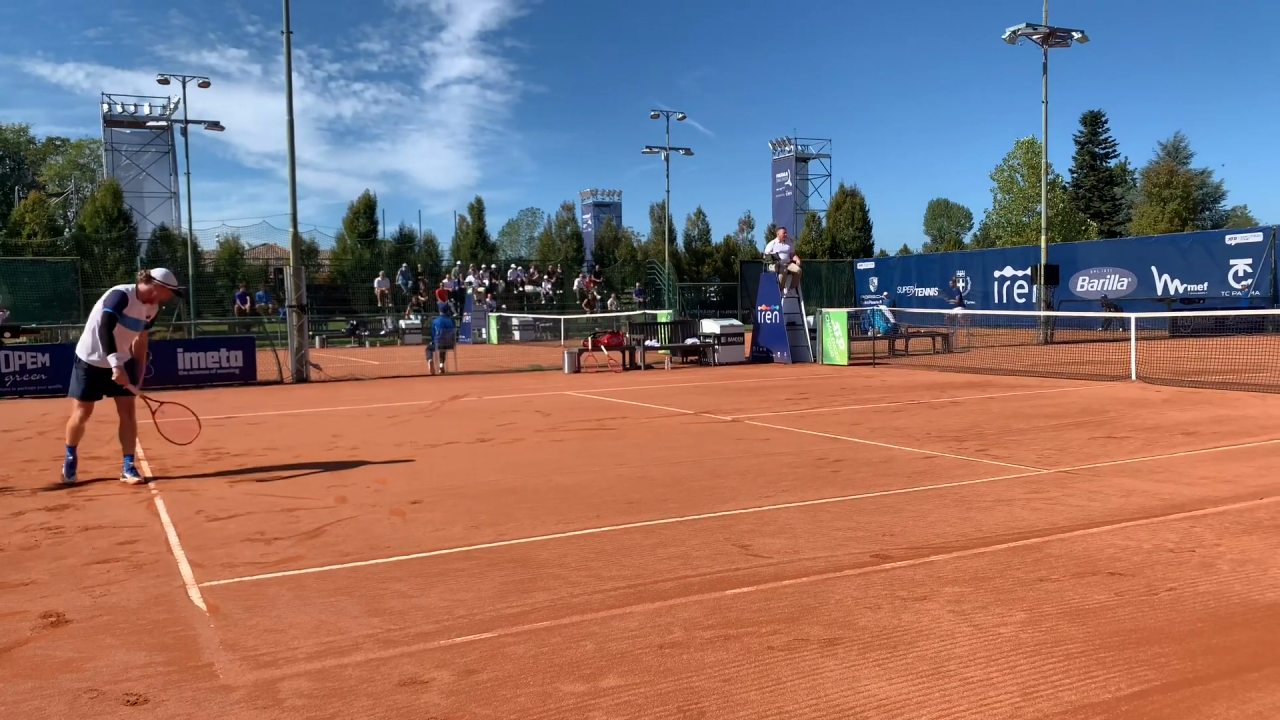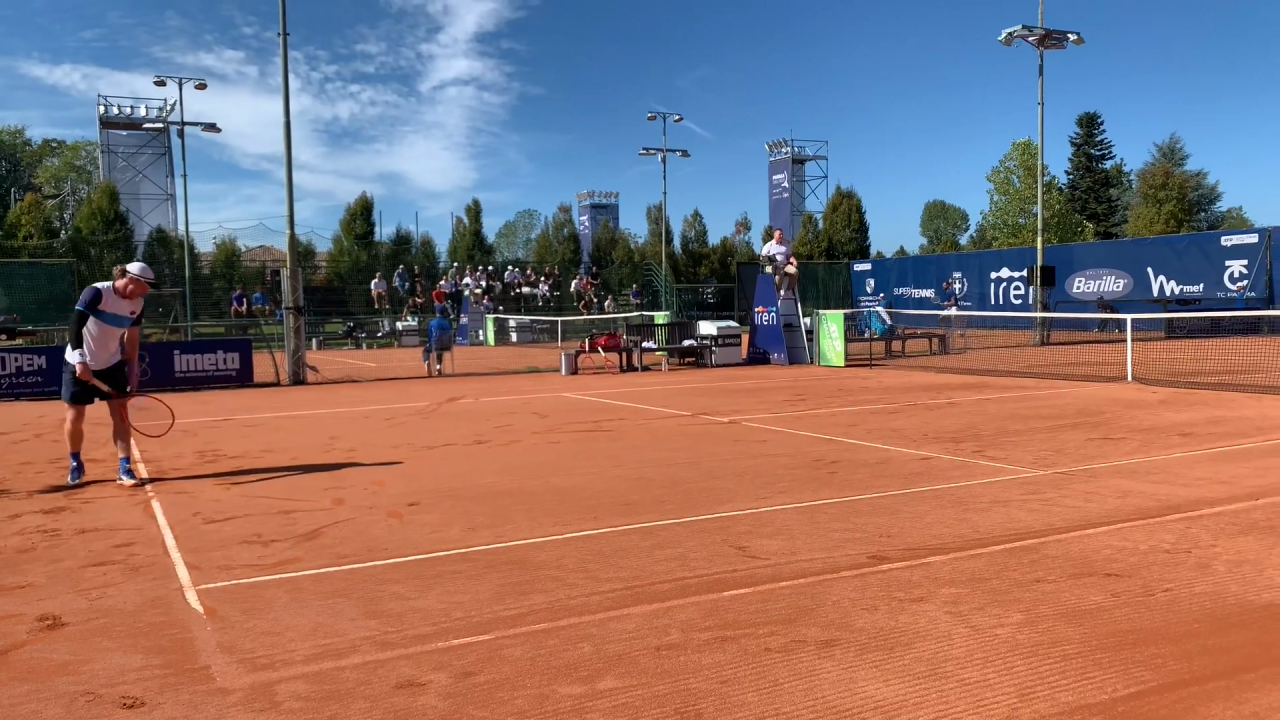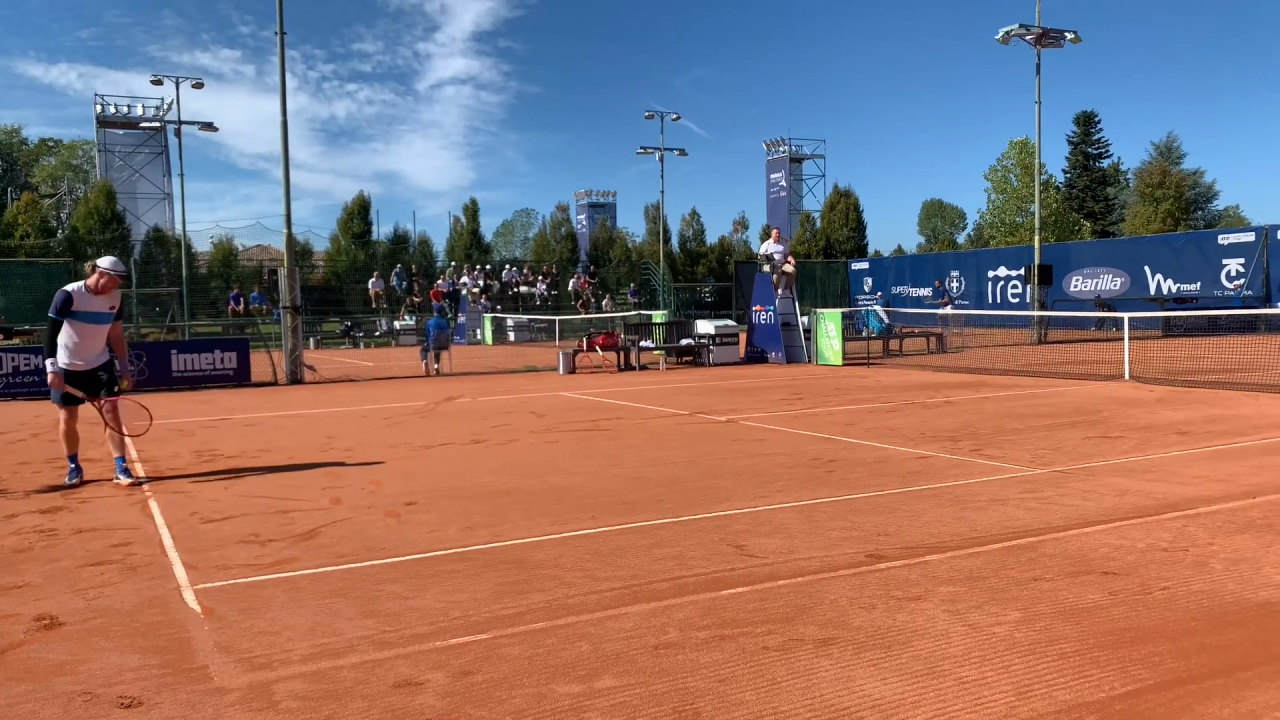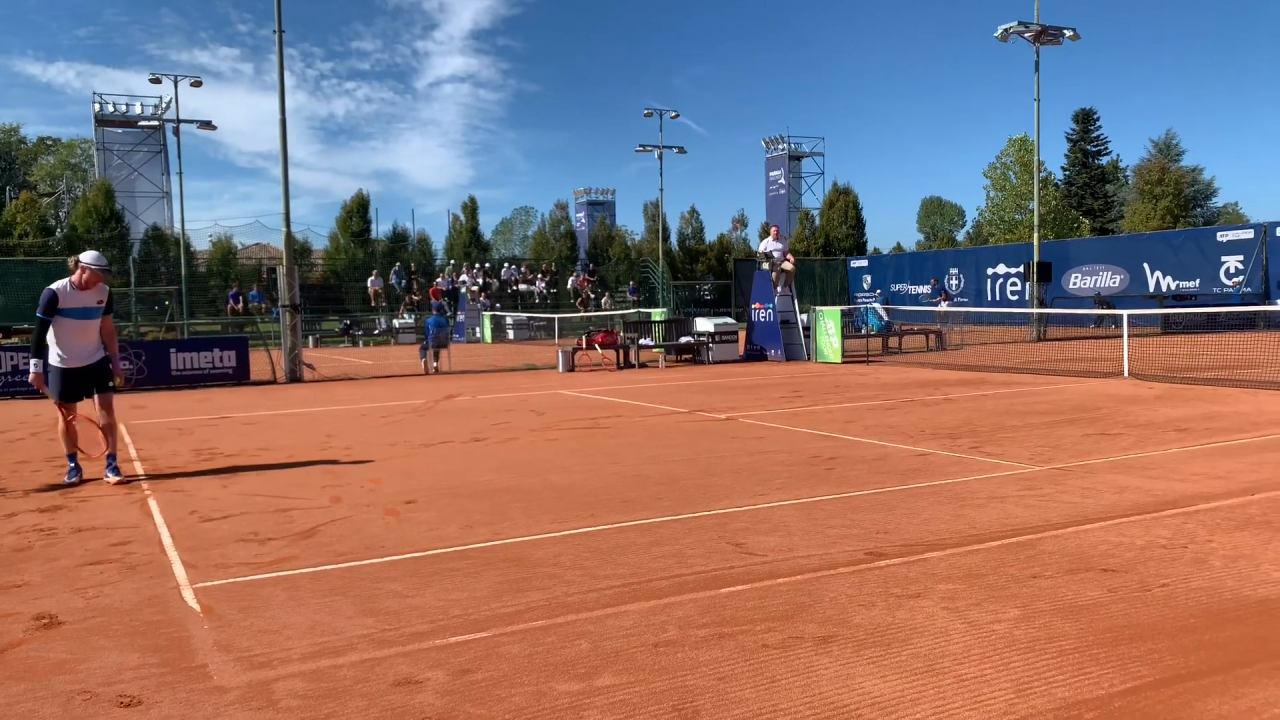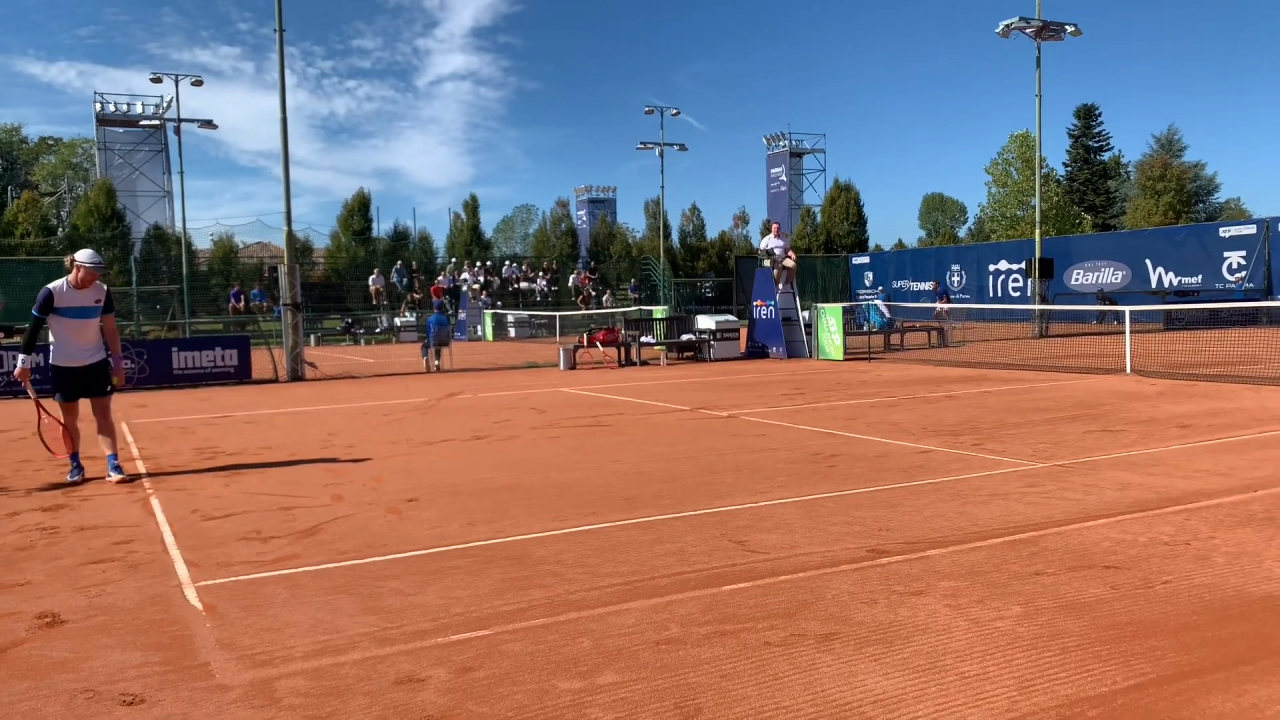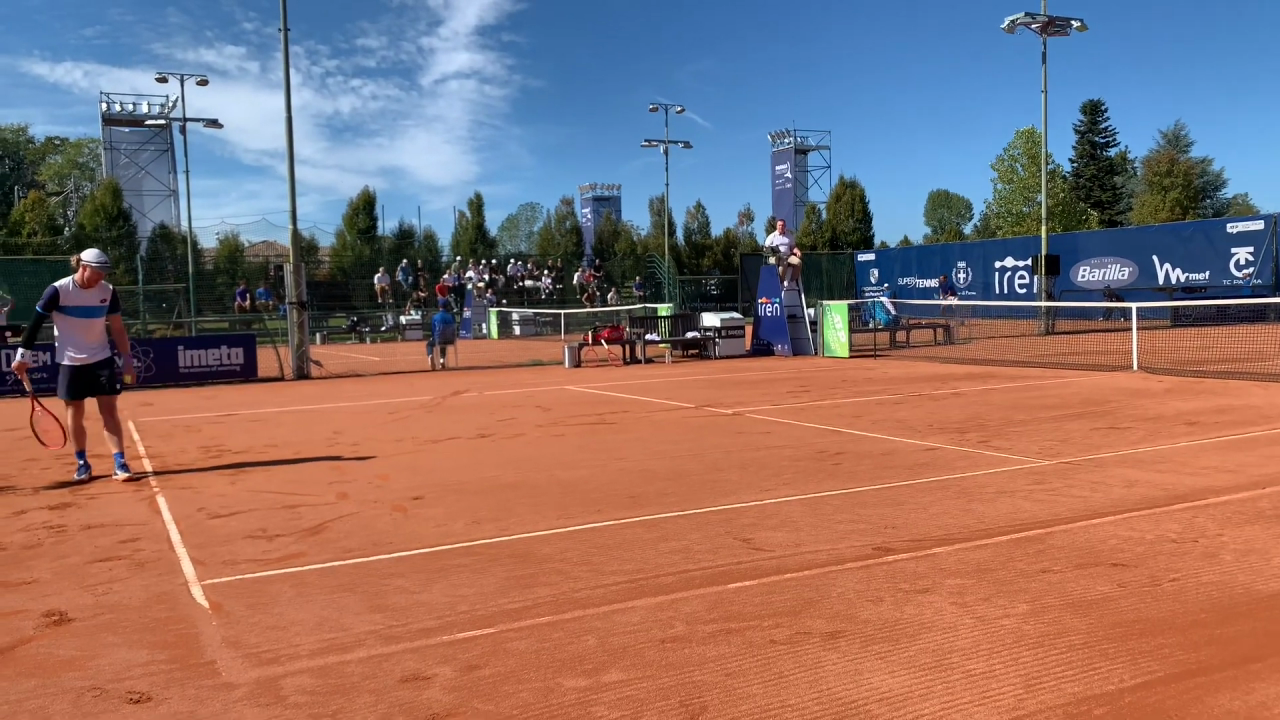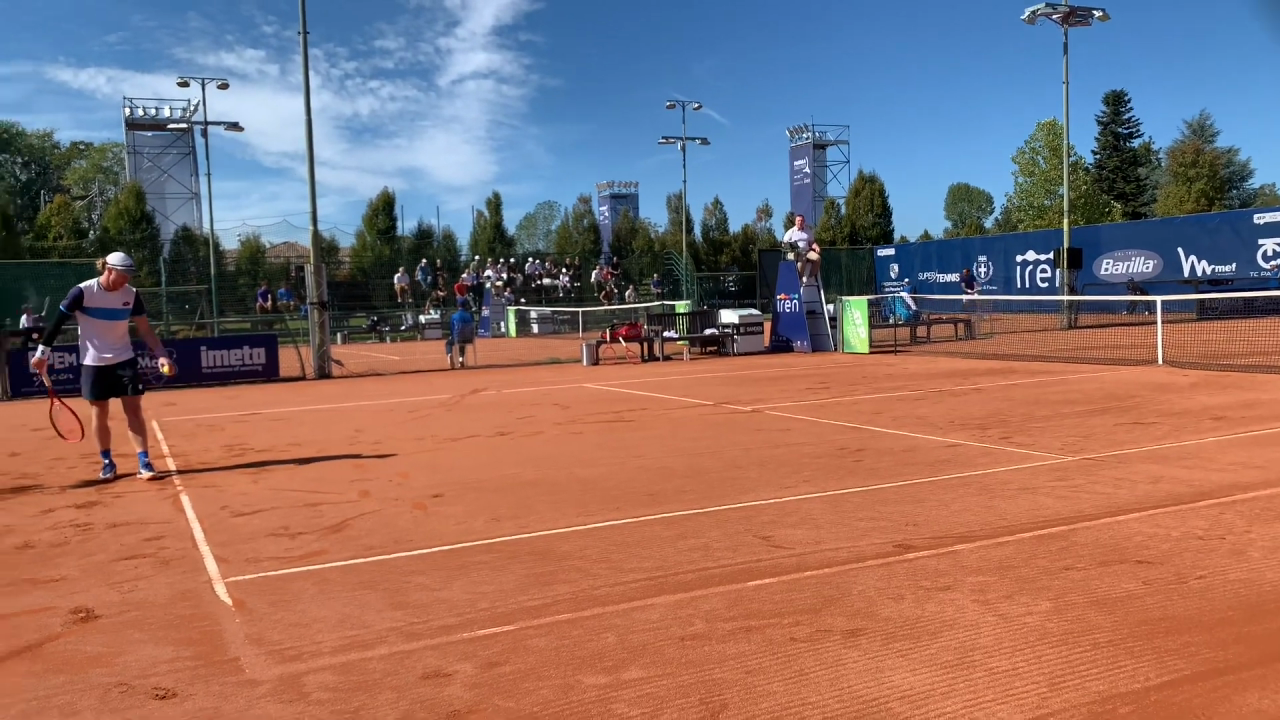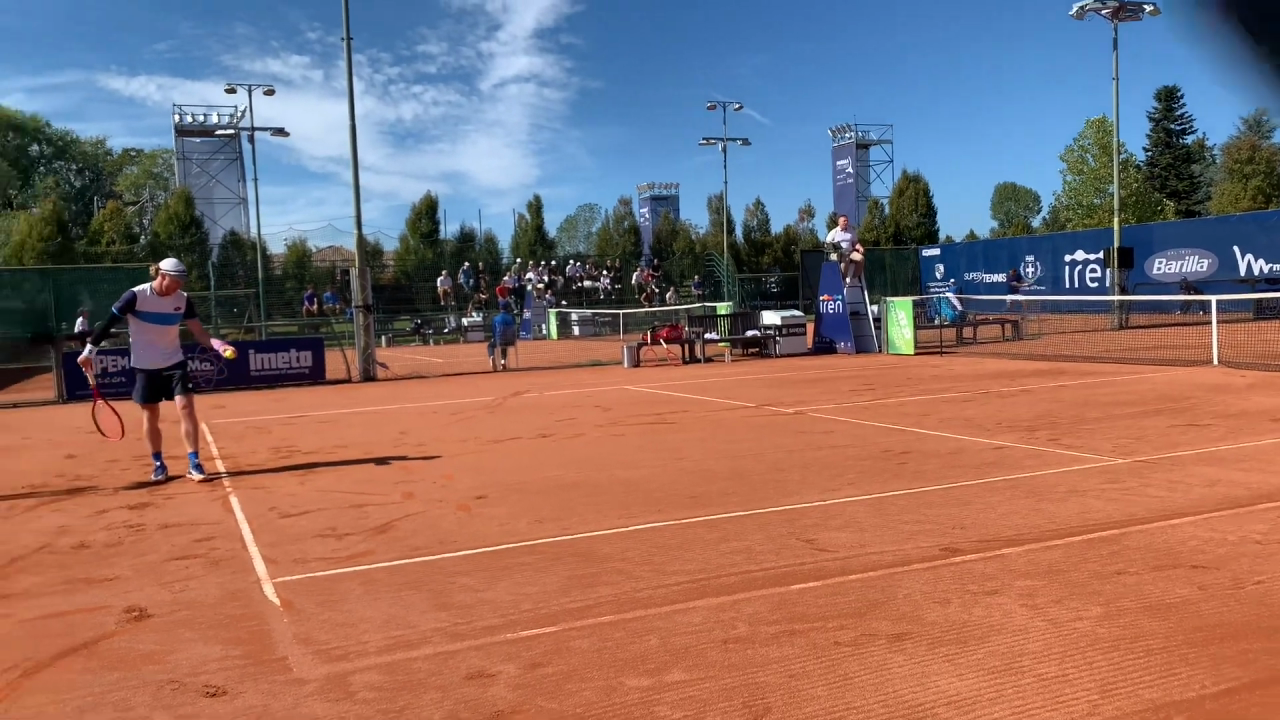
dt=0.2s
person 1, frame 1
left shoulder: (152, 308)
right shoulder: (120, 295)
right elbow: (104, 331)
left wrist: (139, 373)
right wrist: (115, 364)
left hip: (121, 363)
right hip: (91, 361)
left knee: (128, 411)
right knee: (82, 414)
left ankle: (128, 467)
right ankle: (70, 458)
person 1, frame 2
left shoulder: (137, 304)
right shoulder: (96, 293)
left elbow: (132, 339)
right elbow: (76, 326)
left wrist: (132, 371)
right wrist: (80, 360)
left hip: (111, 364)
right hip: (80, 365)
left knee: (120, 414)
right knee: (74, 417)
left ankle: (126, 470)
right ankle: (76, 464)
person 1, frame 3
left shoulder: (115, 298)
right shoulder: (68, 295)
left elbow: (117, 335)
right elbow: (51, 332)
left wrist: (124, 366)
right wrist: (52, 367)
left hip: (100, 364)
right hip: (68, 367)
left knee: (112, 413)
right knee: (68, 419)
left ankle: (121, 468)
right ankle: (74, 466)
person 1, frame 4
left shoulder: (104, 293)
right shoulder: (54, 293)
left elbow: (108, 329)
right elbow: (40, 331)
left wrist: (116, 361)
right wrist: (36, 368)
left hip: (96, 361)
right hip: (63, 365)
left knee: (106, 411)
right knee: (66, 417)
left ankle: (111, 466)
right ankle: (73, 466)
person 1, frame 5
left shoulder: (102, 292)
right shoulder: (52, 292)
left elbow: (110, 329)
right elbow: (34, 328)
left wrist: (118, 361)
right wrist: (23, 362)
left hip: (96, 362)
right hip: (63, 365)
left knee: (103, 412)
right knee: (68, 416)
left ankle: (113, 465)
right ankle: (76, 465)
person 1, frame 6
left shoulder: (108, 291)
right shoulder: (58, 291)
left elbow: (117, 328)
right elbow: (36, 323)
left wrist: (127, 360)
right wrist: (23, 356)
left hip: (101, 360)
right hip: (70, 363)
left knee: (109, 410)
right knee: (75, 414)
left ankle: (120, 463)
right ankle: (82, 463)
person 1, frame 7
left shoulder: (131, 294)
right shoulder: (83, 292)
left elbow: (144, 329)
right elbow: (58, 321)
left wrist: (161, 355)
right wrist: (42, 353)
left hip: (124, 360)
right hip: (94, 363)
left knee: (134, 410)
right knee: (99, 414)
left ankle: (144, 462)
right ankle: (107, 462)
person 1, frame 8
left shoulder: (182, 299)
right shoulder: (135, 296)
left elbow: (198, 331)
right elbow: (108, 323)
left wrist: (218, 344)
right wrist: (89, 352)
left hip: (174, 363)
right hip: (144, 367)
left knee: (186, 409)
right knee: (150, 416)
left ankle: (194, 464)
right ankle: (158, 464)
